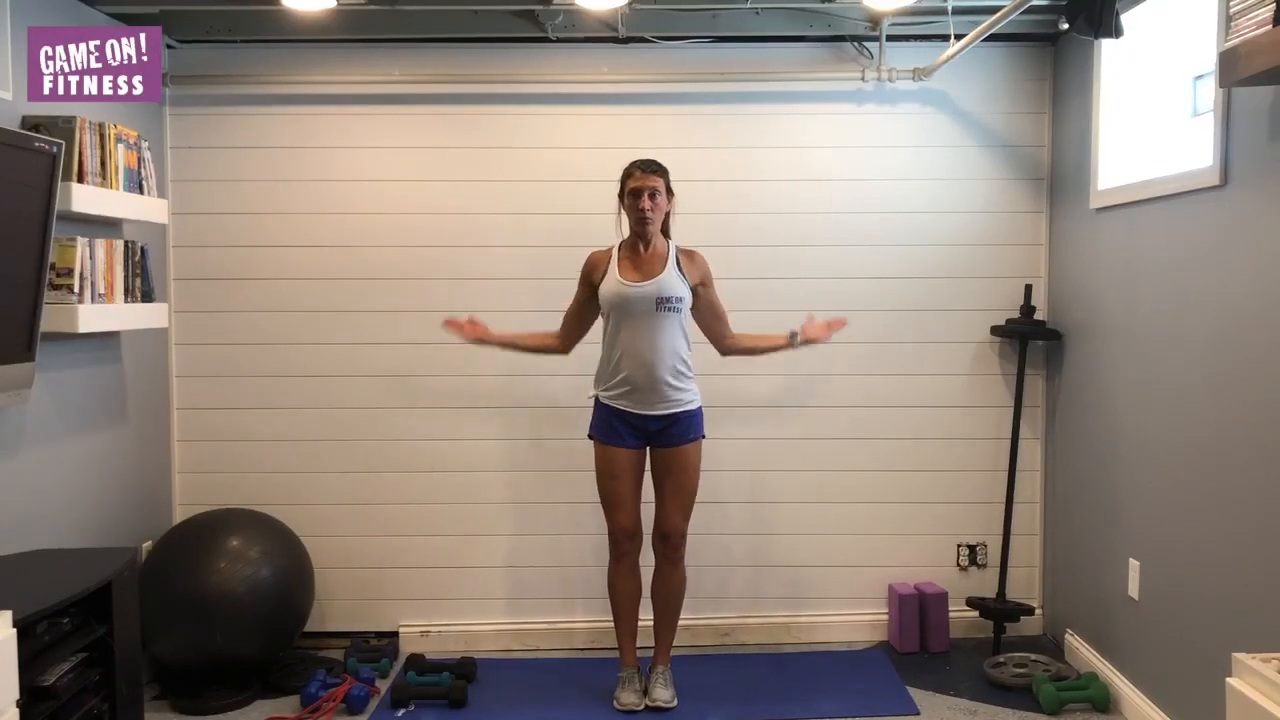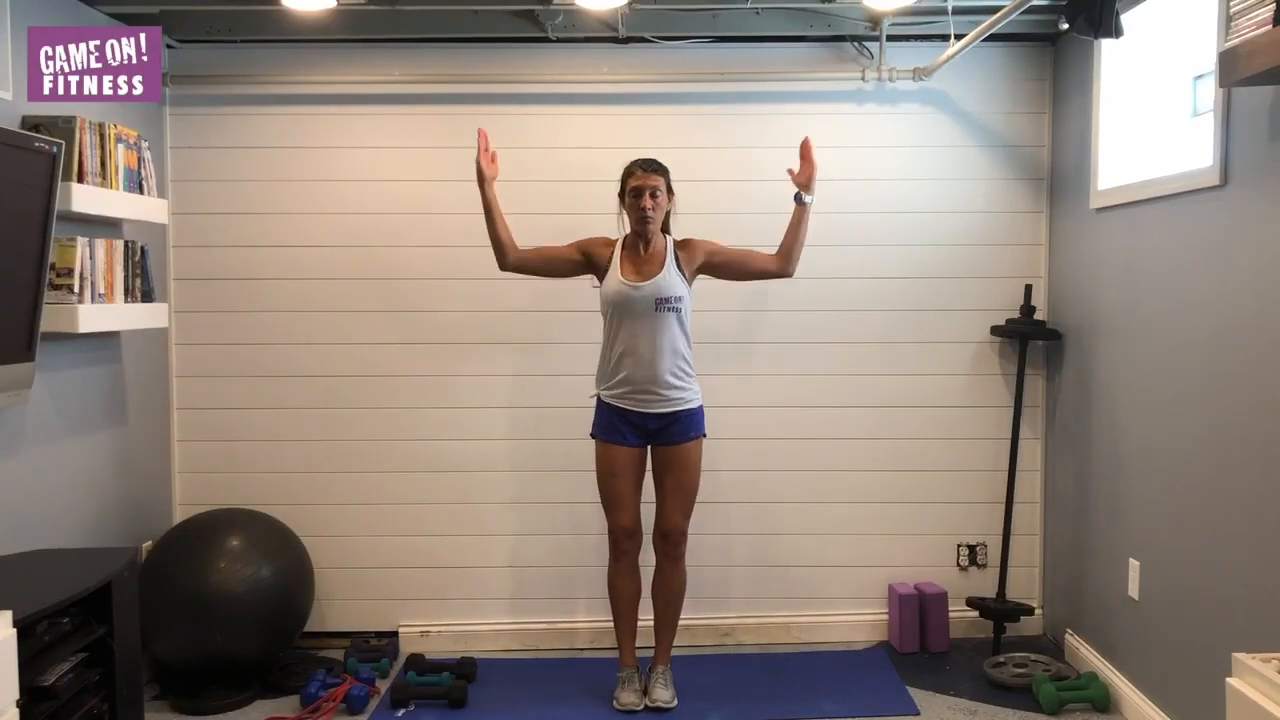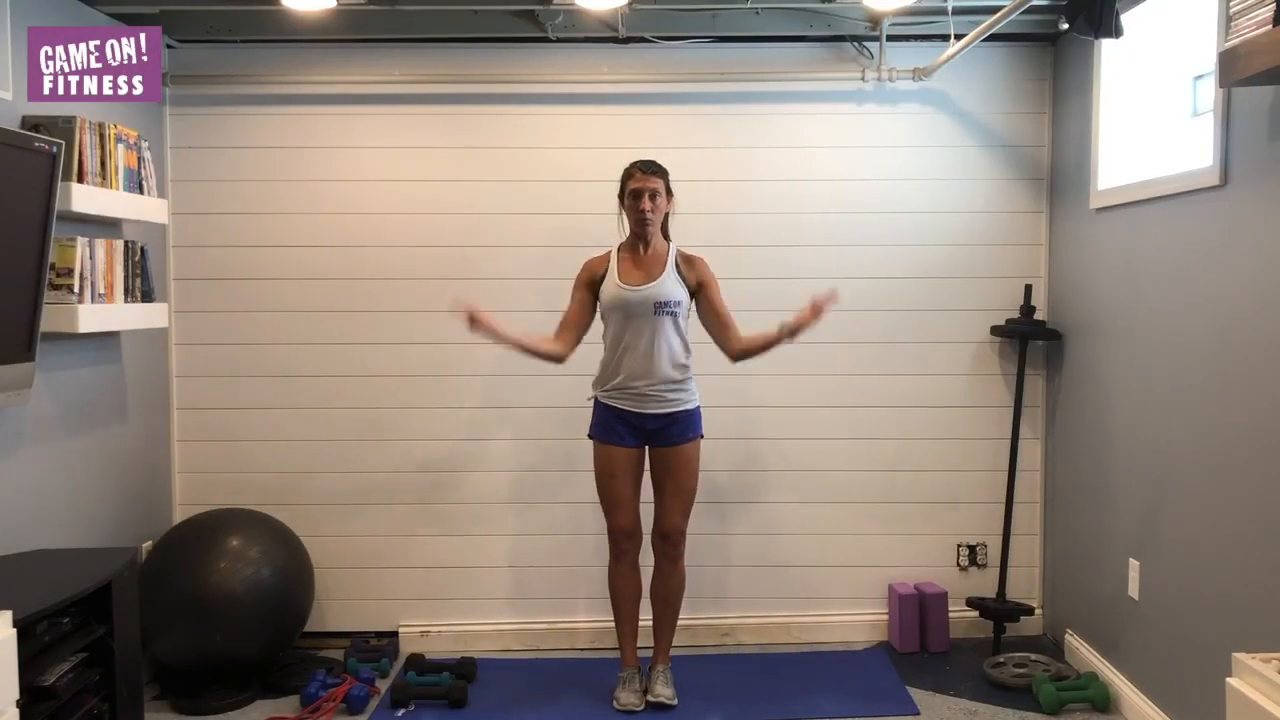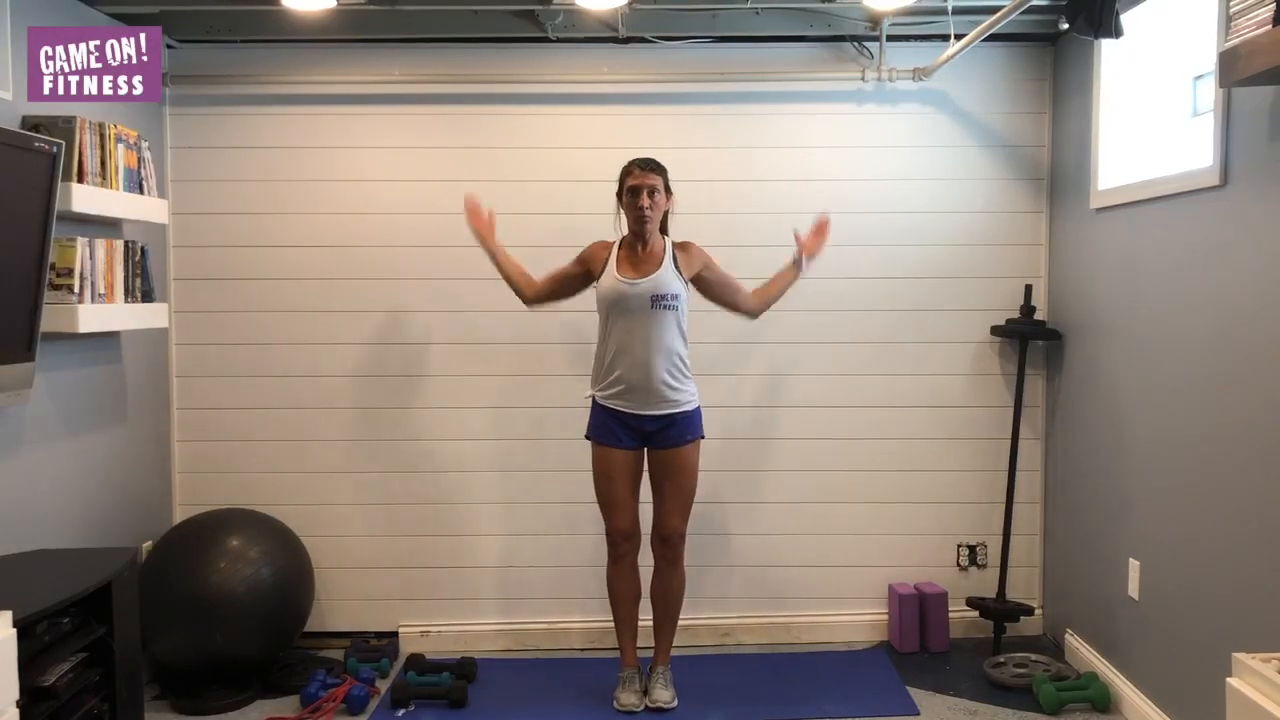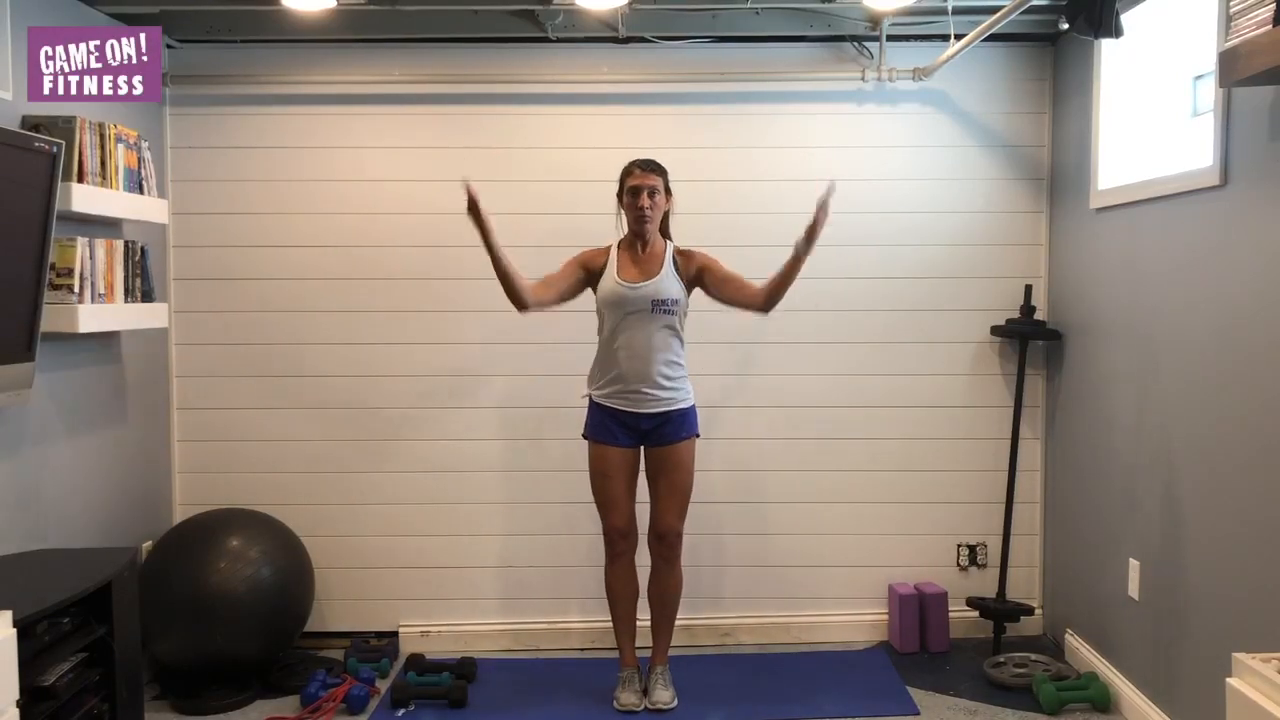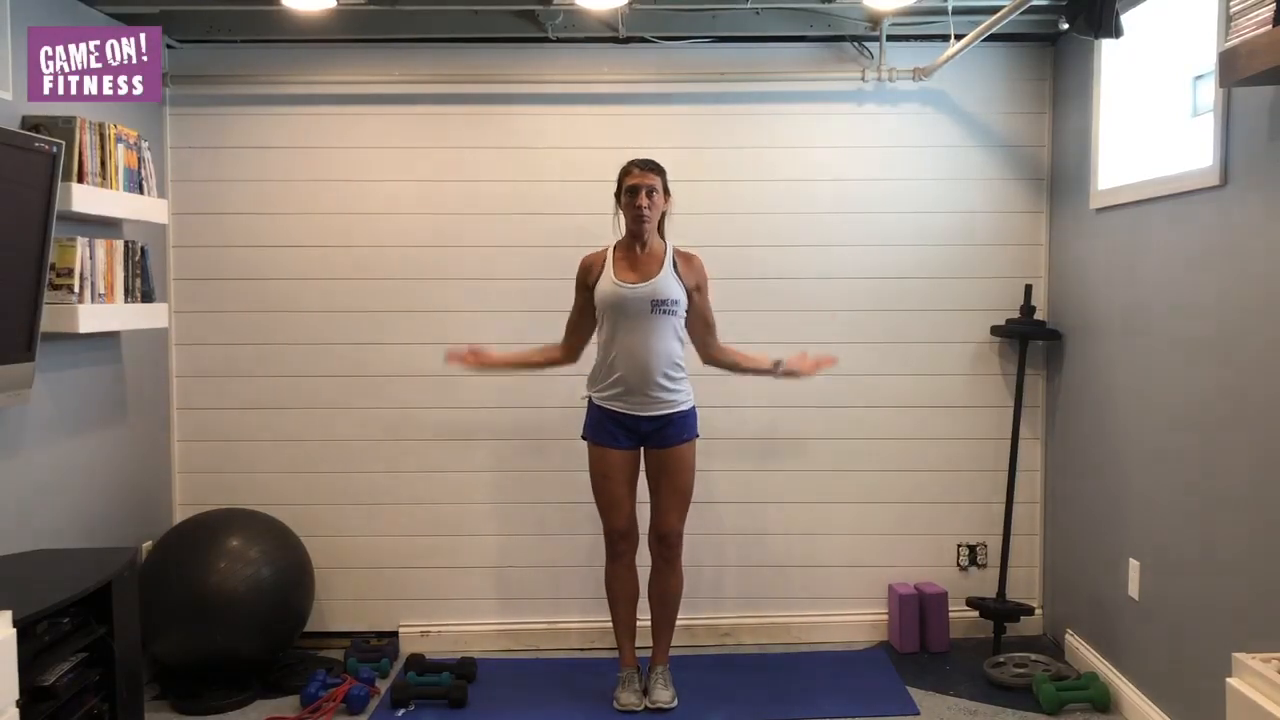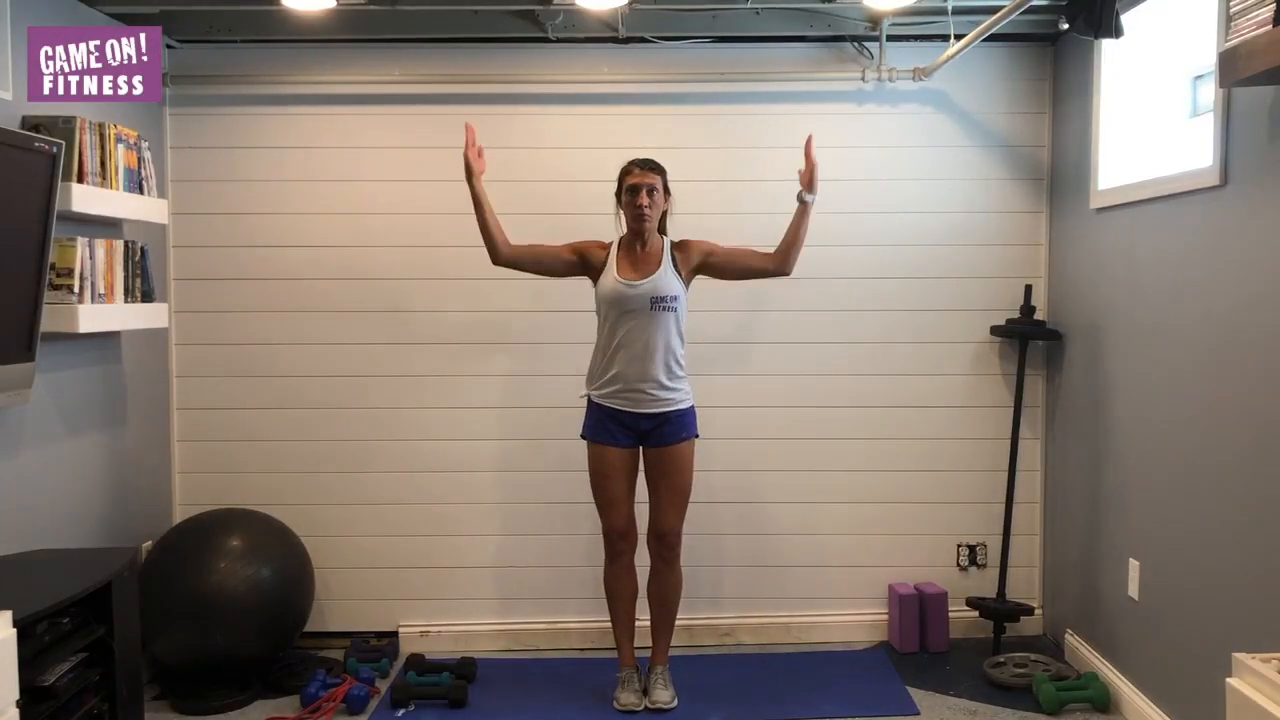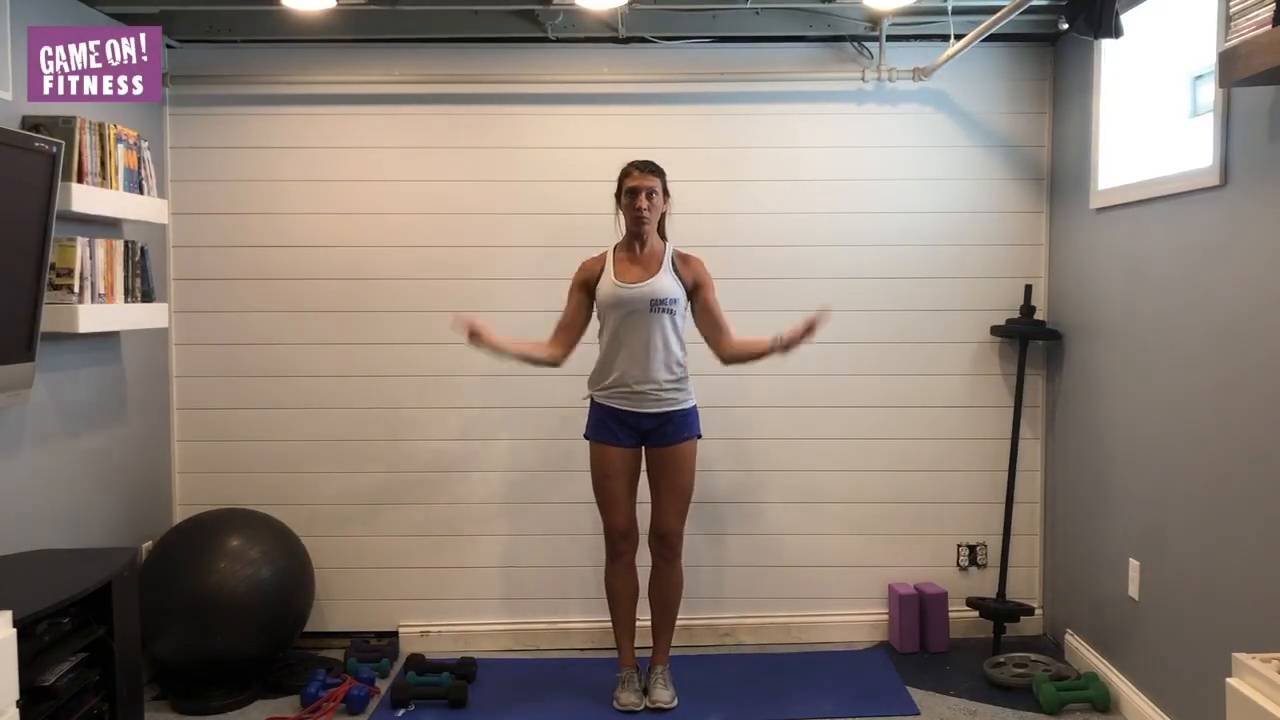
dt=0.4s
person 1, frame 1
left shoulder: (691, 264)
right shoulder: (599, 264)
left elbow: (726, 341)
right elbow: (562, 340)
left wrist: (796, 338)
right wrist: (492, 336)
left hip: (678, 415)
right hip: (617, 415)
left knee: (671, 541)
right knee: (623, 540)
left ankle: (662, 666)
right ankle: (628, 668)
person 1, frame 2
left shoulder: (691, 254)
right shoulder: (600, 254)
left elbow: (780, 265)
right elbow: (511, 259)
left wrist: (803, 197)
right wrist: (489, 189)
left hip: (679, 413)
right hip: (618, 414)
left knee: (671, 539)
right knee: (623, 539)
left ankle: (662, 665)
right ankle: (627, 667)
person 1, frame 3
left shoulder: (691, 268)
right shoulder: (598, 268)
left elbow: (734, 346)
right elbow: (560, 346)
left wrist: (788, 329)
right wrist: (499, 332)
left hip: (677, 415)
right hip: (616, 415)
left knee: (670, 539)
right knee: (623, 539)
left ankle: (661, 665)
right ankle: (629, 667)
person 1, frame 4
left shoulder: (688, 257)
right shoulder: (598, 256)
left elbow: (750, 304)
right elbow: (534, 293)
left wrist: (800, 260)
right wrist: (491, 244)
left hip: (676, 415)
right hip: (614, 415)
left knee: (670, 541)
right knee: (621, 540)
left ankle: (662, 666)
right ankle: (628, 667)
person 1, frame 5
left shoulder: (690, 263)
right shoulder: (595, 262)
left elbow: (764, 299)
right elbow: (525, 298)
left wrist: (807, 240)
right wrist: (485, 231)
left hip: (672, 414)
right hip: (611, 414)
left knee: (667, 540)
right knee: (619, 539)
left ankle: (660, 666)
right ankle: (627, 667)
person 1, frame 6
left shoulder: (688, 266)
right shoulder: (594, 266)
left elbow: (712, 350)
right elbow: (568, 349)
left wrist: (780, 366)
right wrist: (496, 359)
left hip: (672, 416)
right hip: (611, 416)
left knee: (667, 541)
right knee: (619, 541)
left ankle: (661, 666)
right ankle: (628, 667)
person 1, frame 7
left shoulder: (689, 255)
right shoulder: (595, 256)
left elbow: (779, 264)
right elbow: (505, 254)
left wrist: (805, 197)
right wrist: (477, 184)
left hip: (671, 413)
right hip: (610, 414)
left knee: (666, 541)
right knee: (618, 541)
left ankle: (661, 665)
right ankle: (627, 667)
person 1, frame 8
left shoulder: (688, 267)
right shoulder: (594, 269)
left elbow: (726, 347)
right elbow: (557, 348)
left wrist: (780, 342)
right wrist: (496, 342)
left hip: (673, 415)
right hip: (612, 414)
left knee: (667, 541)
right knee: (620, 541)
left ankle: (661, 665)
right ankle: (627, 667)
